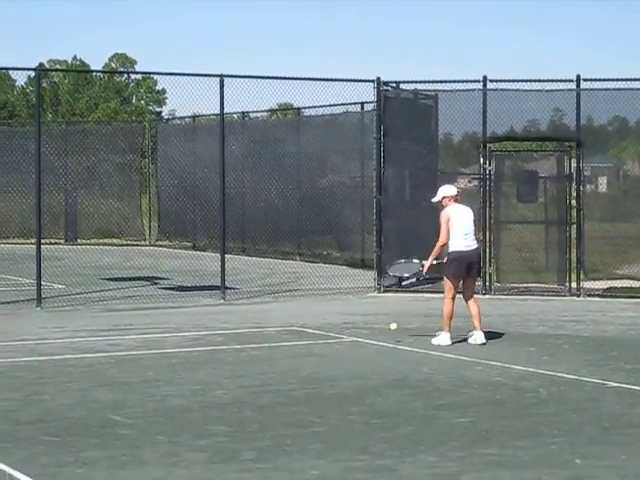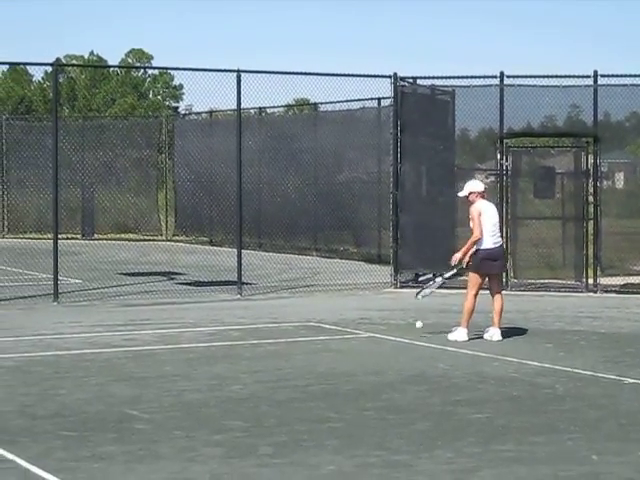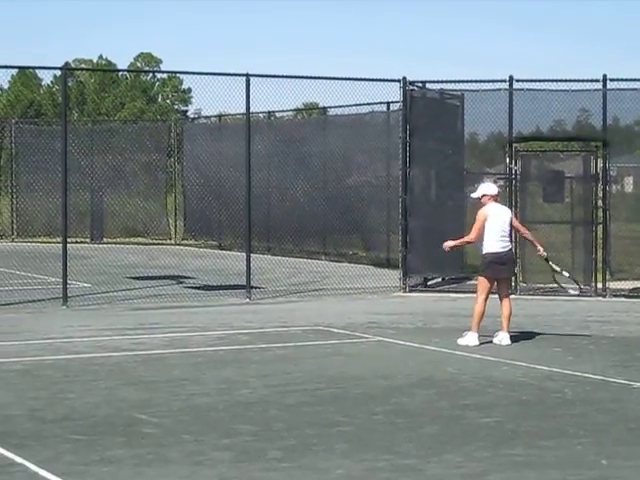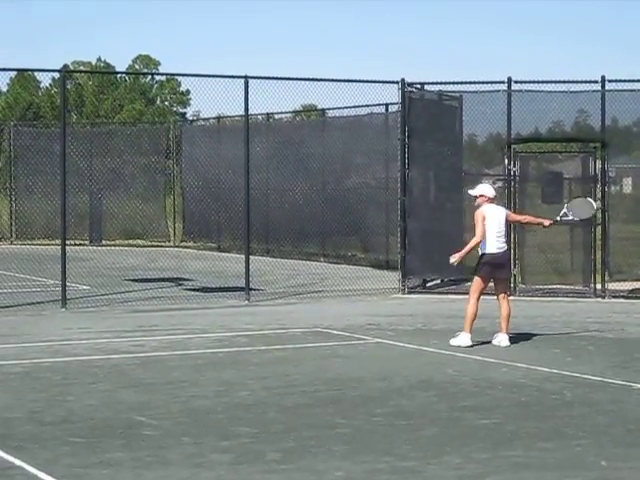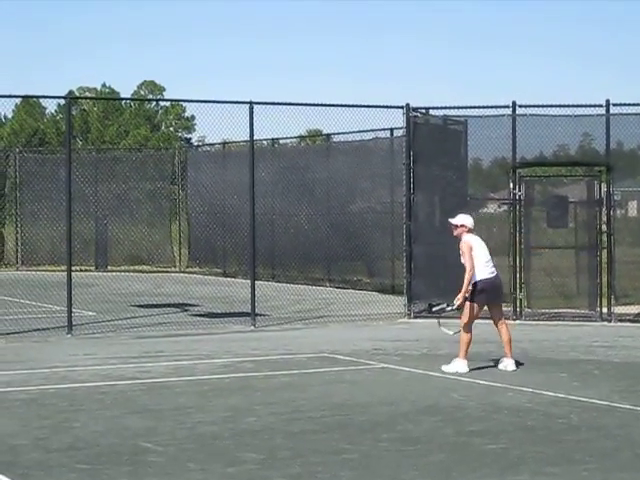
dt=0.4s
person 1, frame 1
left shoulder: (446, 212)
right shoulder: (468, 210)
left elbow: (443, 240)
left wrist: (430, 259)
left hip: (458, 256)
right hip: (473, 253)
left knee: (449, 297)
right knee: (469, 296)
left ankle: (445, 334)
right ankle: (478, 332)
person 1, frame 2
left shoulder: (475, 207)
right shoulder: (491, 206)
left elbow: (477, 235)
left wrist: (462, 252)
right wrist: (471, 254)
left hip: (485, 253)
right hip: (498, 250)
left knee: (471, 293)
right knee: (496, 292)
left ankle: (462, 330)
right ankle: (495, 330)
person 1, frame 3
left shoulder: (484, 211)
right shoulder: (506, 211)
left elbow: (472, 238)
right elbow: (523, 230)
left wrist: (453, 243)
right wrist: (537, 245)
left hip: (491, 257)
right hip: (507, 254)
left knee: (481, 297)
right knee: (505, 296)
left ankle: (473, 335)
right ankle: (504, 334)
person 1, frame 4
left shoulder: (481, 212)
right shoulder: (502, 211)
left elbow: (479, 237)
right elbow: (522, 218)
left wrist: (461, 254)
right wrist: (543, 221)
left hip: (488, 258)
right hip: (503, 256)
left knee: (473, 297)
right knee: (503, 297)
left ankle: (465, 335)
right ankle: (503, 336)
person 1, frame 5
left shoulder: (465, 242)
right shoulder: (475, 239)
left elbow: (470, 269)
left wrist: (463, 293)
right wrist: (469, 289)
left hip: (483, 285)
right hip: (494, 281)
left knee: (466, 323)
right knee: (500, 322)
left ankle: (461, 362)
right ankle: (508, 360)
